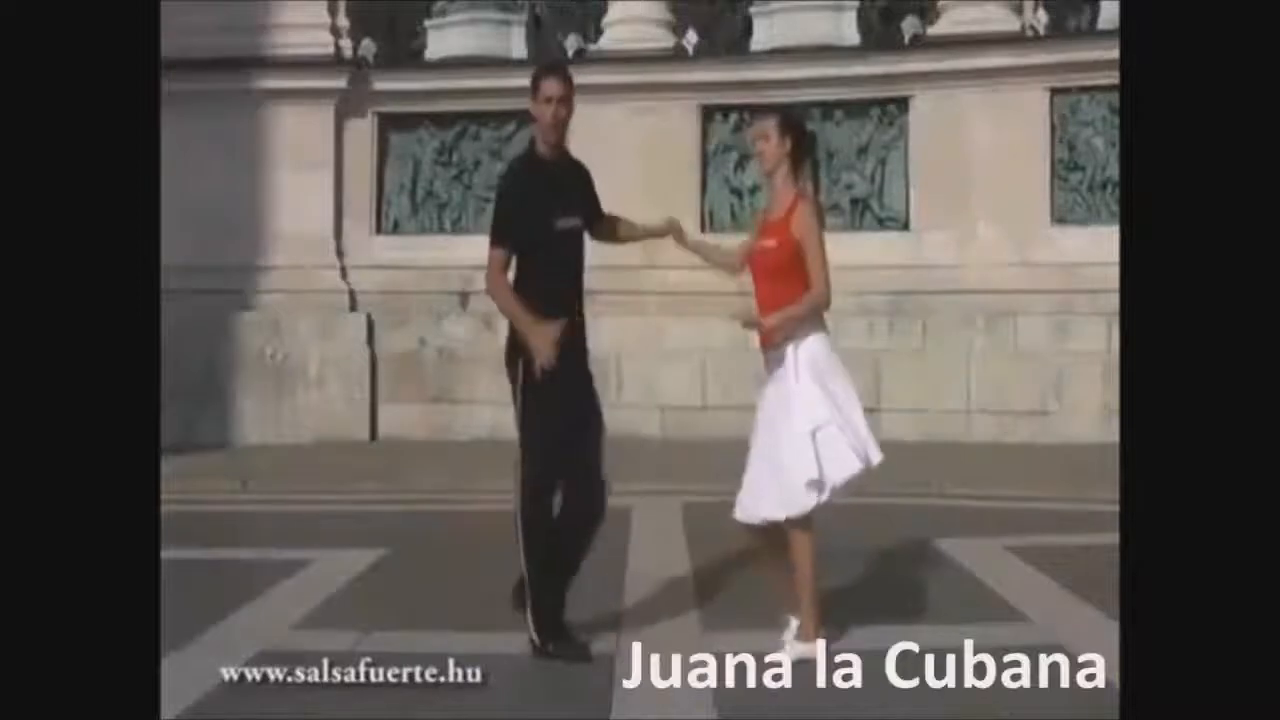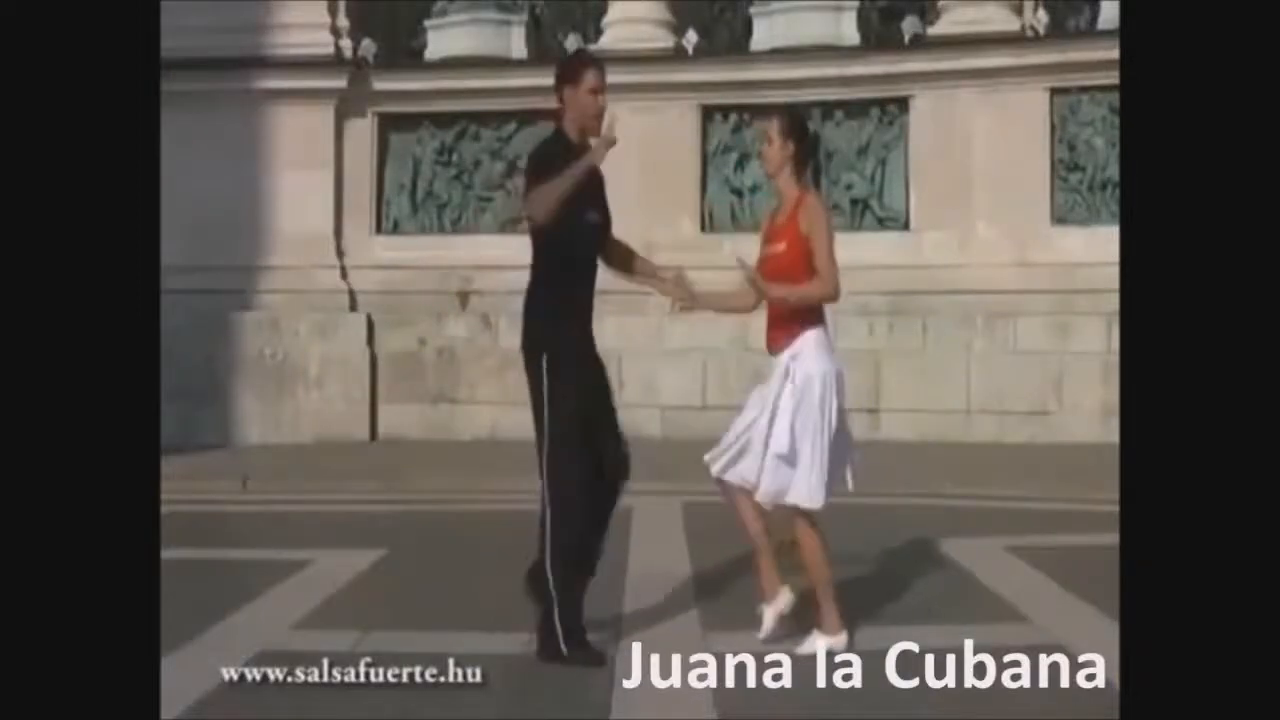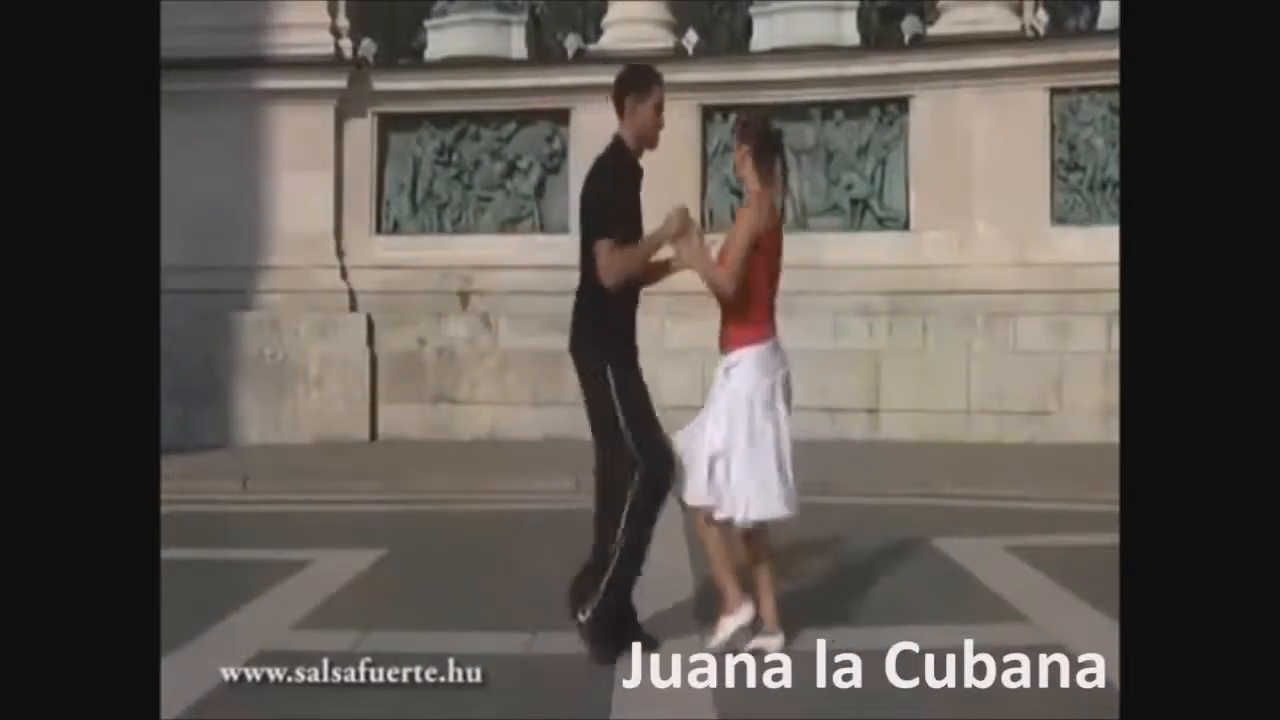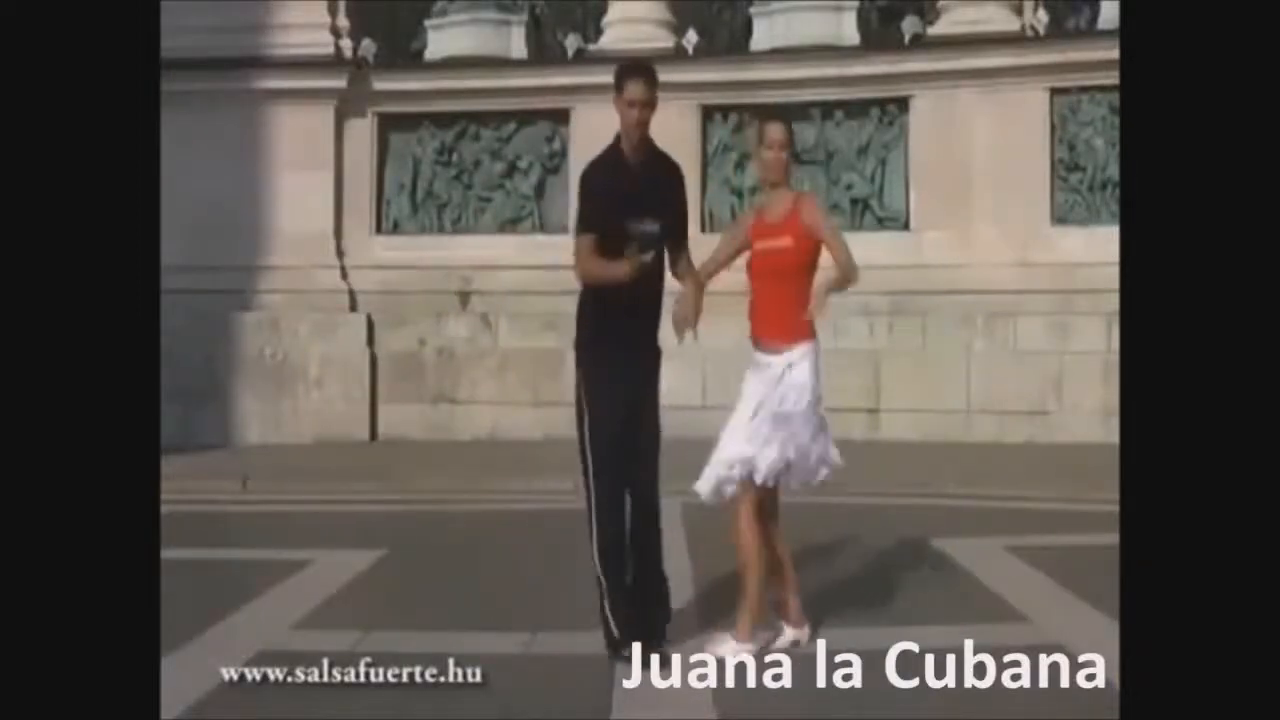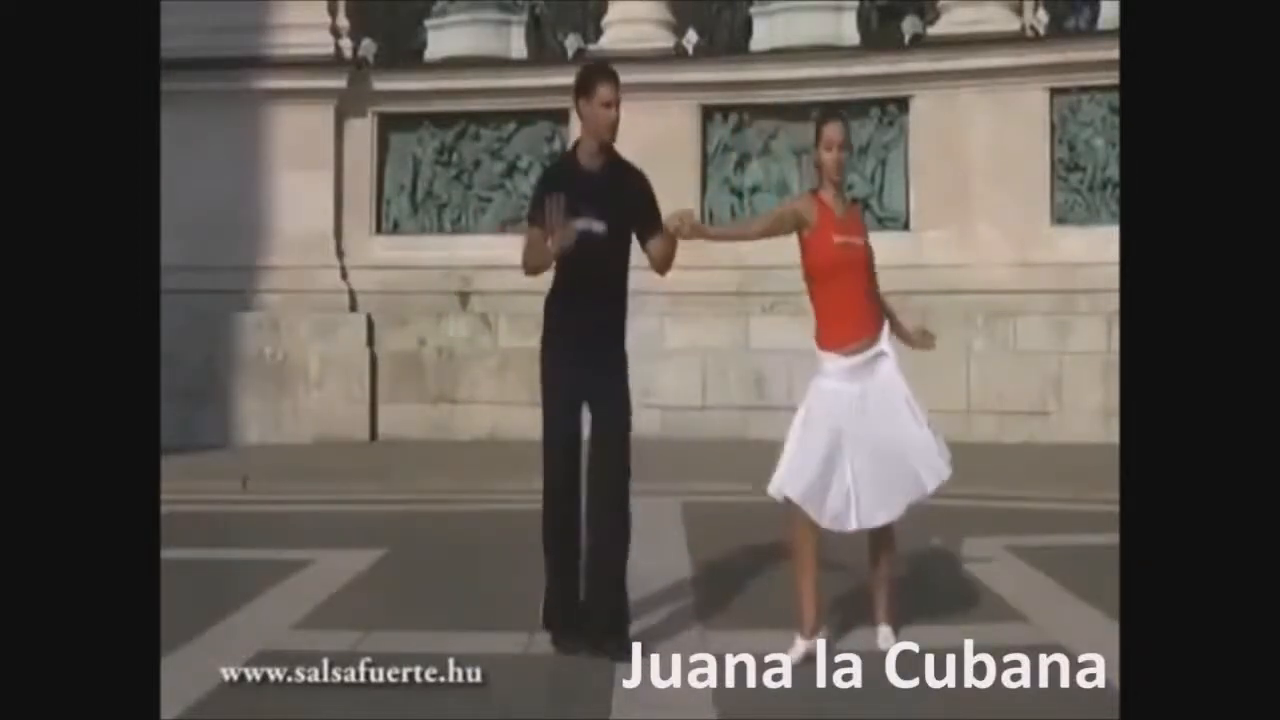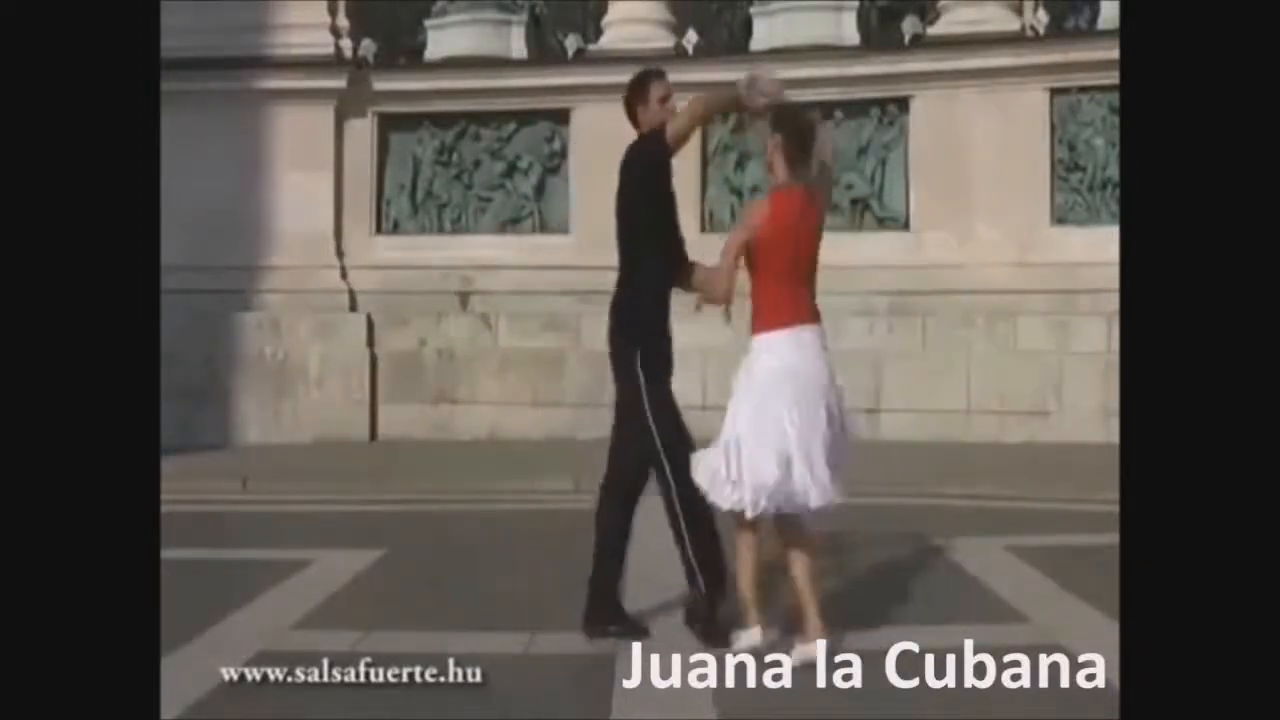
dt=0.7s
person 1, frame 1
left shoulder: (576, 173)
right shoulder: (518, 179)
left elbow: (603, 228)
right elbow: (496, 274)
left wrist: (655, 230)
right wrist: (529, 328)
left hip: (573, 350)
right hip: (537, 354)
left knee: (586, 482)
right knee: (541, 483)
left ankle: (541, 596)
right ankle: (543, 626)
person 1, frame 2
left shoulder: (592, 169)
right shoulder: (549, 159)
right elbow: (537, 214)
left wrist: (657, 275)
right wrist: (587, 162)
left hip: (578, 338)
right hip: (549, 341)
left knee: (609, 465)
right knee: (564, 478)
left ankle: (552, 580)
right ankle: (560, 632)
person 1, frame 3
left shoulder: (626, 172)
right shoulder: (608, 175)
right elbow: (611, 272)
left wrist: (669, 255)
right wrist: (659, 237)
left hip: (610, 344)
right hip: (602, 345)
left knee: (620, 473)
right knee: (651, 464)
left ankle: (610, 613)
right ankle: (593, 599)
person 1, frame 4
left shoulder: (669, 174)
right shoulder: (599, 174)
left elbow: (678, 252)
right elbow: (584, 265)
left wrist: (690, 284)
right wrist: (620, 268)
left hip: (644, 344)
right hip: (601, 345)
left knee: (644, 479)
right knee: (606, 479)
left ankle: (648, 613)
right ankle: (619, 624)
person 1, frame 5
left shoulder: (632, 180)
right shoulder: (555, 178)
left elbow: (658, 261)
right elbow: (532, 261)
left wrist: (670, 237)
right wrist: (549, 242)
left hip: (610, 346)
right hip: (564, 346)
left knee: (611, 474)
right knee: (561, 477)
left ankle: (606, 614)
right ankle: (562, 612)
person 1, frame 6
left shoulder: (657, 175)
right shoulder: (641, 160)
left elbow: (676, 268)
right elbow: (698, 111)
left wrist: (713, 276)
right wrist: (743, 95)
left hip: (645, 341)
right hip: (638, 342)
left knee: (627, 475)
right knee: (676, 471)
left ankle: (602, 607)
right ankle: (704, 600)
person 2, frame 1
left shoulder: (803, 209)
right shoulder: (767, 216)
left elbow: (821, 293)
right elbow: (735, 260)
left wrist: (770, 321)
right wrist: (685, 240)
left hip: (804, 361)
right hip: (777, 366)
left knee: (792, 505)
right knee: (766, 506)
left ankle: (808, 632)
right ankle: (799, 608)
person 2, frame 2
left shoulder: (810, 207)
right shoulder: (773, 219)
left elbow: (830, 285)
right elbow: (751, 297)
left wrist: (775, 292)
right wrist: (696, 299)
left hip: (808, 360)
right hip: (786, 365)
left knee: (796, 502)
right knee: (737, 476)
left ankle: (831, 624)
right ankle: (773, 589)
person 2, frame 3
left shoulder: (755, 208)
right shoulder: (767, 209)
left elbow: (727, 281)
left wrist: (686, 248)
right wrist: (703, 257)
left hip: (746, 367)
right hip: (759, 364)
left knee: (702, 495)
right knee: (748, 500)
left ankle: (735, 601)
right ankle: (769, 623)
person 2, frame 4
left shoulder: (807, 207)
right shoulder: (750, 220)
left elbow: (847, 267)
right elbow: (706, 268)
left wrist: (825, 289)
left hip: (793, 366)
right hip: (761, 365)
left knee: (748, 495)
right knee: (756, 499)
left ankle: (744, 632)
right ankle: (794, 618)
person 2, frame 5
left shoulder: (856, 218)
right shoulder: (804, 209)
right elbow: (756, 228)
left wrist: (906, 332)
right wrist: (698, 230)
left hip: (878, 368)
right hip: (833, 373)
left knee: (883, 505)
right knee: (802, 499)
left ankle: (882, 618)
right ankle: (808, 627)
person 2, frame 6
left shoulder: (760, 210)
right shoulder: (815, 200)
left elbow: (720, 290)
right elbow: (824, 159)
left wrist: (702, 282)
right wrist: (777, 104)
left hip: (772, 359)
right hip: (809, 355)
left knee: (749, 501)
right knee: (783, 506)
left ankle: (752, 620)
right ankle: (812, 630)
